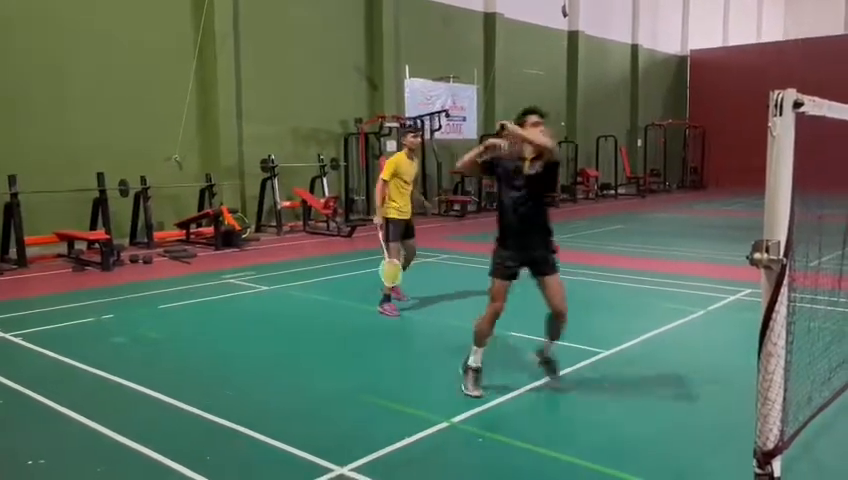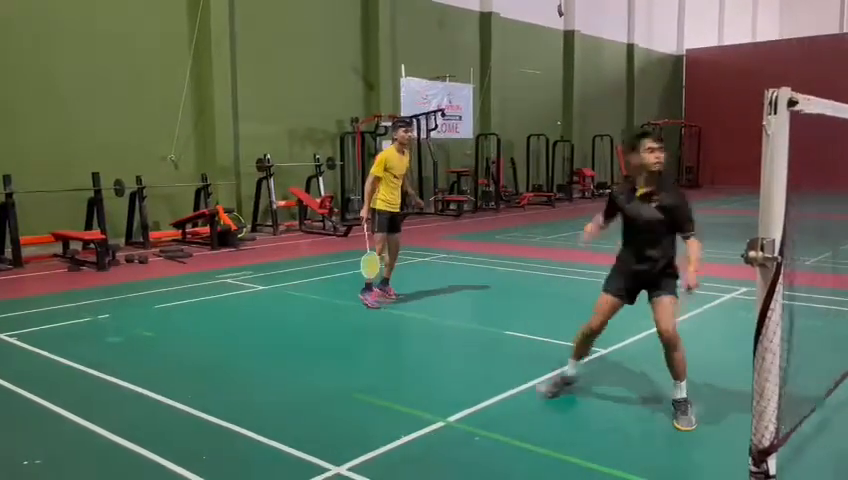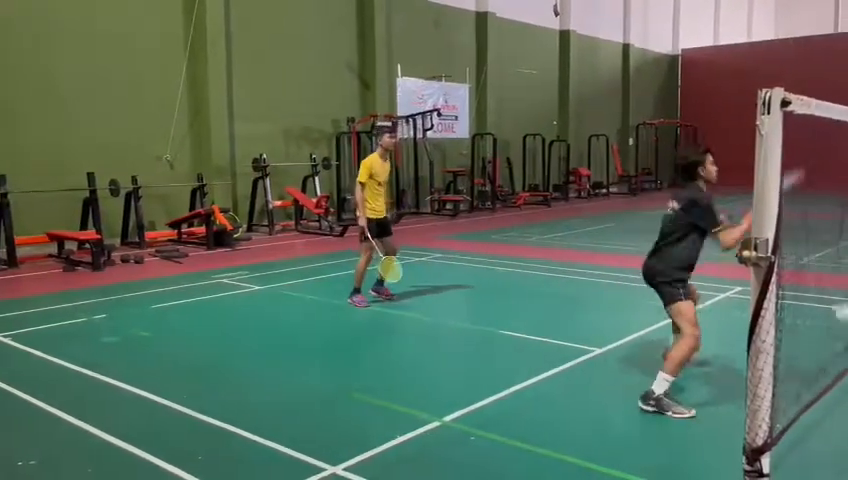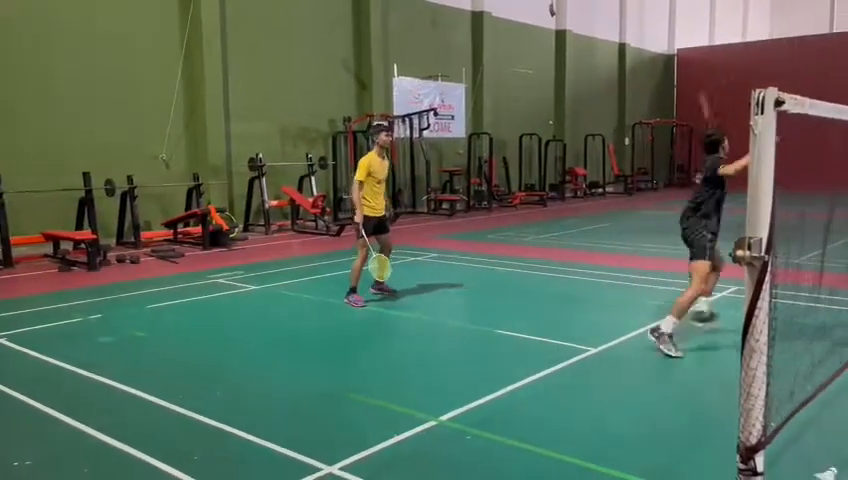
dt=0.4s
person 1, frame 1
left shoulder: (547, 159)
right shoulder: (502, 160)
left elbow: (550, 147)
right elbow: (461, 167)
left wrist: (515, 130)
right wrist: (485, 146)
left hip: (540, 246)
right hip: (508, 246)
left knee: (559, 311)
right knee: (494, 310)
left ankle: (547, 353)
right ankle: (472, 366)
person 1, frame 2
left shoulder: (673, 195)
right shoulder: (621, 192)
left elbow: (691, 240)
right elbow: (606, 217)
left wrist: (692, 269)
right wrist: (594, 226)
left hip: (662, 272)
right hip: (627, 269)
left knee: (669, 335)
right knee: (593, 327)
left ankle: (681, 400)
right ankle: (569, 375)
person 1, frame 3
left shoulder: (687, 195)
right shoulder: (699, 200)
right elbow: (727, 242)
left wrist: (717, 223)
right wrist: (747, 222)
left hip: (661, 267)
right hip: (667, 271)
left knee: (692, 301)
right knee: (692, 335)
left ankle: (676, 353)
right ankle: (655, 395)
person 1, frame 4
left shoulder: (711, 164)
right shoulder: (714, 163)
right elbow: (730, 170)
left hip: (698, 228)
right hip: (700, 231)
left knee: (717, 264)
right knee: (698, 286)
left ankle: (703, 309)
right ankle: (663, 330)
person 2, frame 1
left shoulder: (415, 161)
right shoulder: (395, 160)
right elbow: (379, 187)
left wrist: (423, 201)
right wrist: (379, 214)
left hip: (407, 215)
right hip: (392, 215)
left knee: (411, 253)
right knee: (394, 258)
left ankle: (392, 285)
right ankle: (385, 301)
person 2, frame 2
left shoulder: (406, 155)
right shoulder: (385, 155)
right elbow: (370, 181)
left wrist: (415, 197)
right wrist: (365, 207)
left hip: (395, 208)
right hip: (380, 207)
left knee: (394, 248)
right knee: (379, 248)
left ankle: (384, 284)
right ankle: (367, 290)
person 2, frame 3
left shoulder: (387, 163)
right shoulder: (369, 162)
right elbow: (359, 190)
right wrist: (362, 216)
left hip: (382, 215)
right hip: (368, 216)
left knee: (391, 251)
right knee: (367, 254)
left ankle: (379, 286)
right ankle: (355, 293)
person 2, frame 4
left shoulder: (386, 160)
right shoulder: (367, 160)
right elbow: (356, 188)
left wrist: (385, 207)
right wrist: (358, 213)
left hip: (380, 212)
right hip: (366, 214)
left knee: (387, 247)
right knee: (363, 253)
left ankle: (378, 283)
right ankle: (351, 293)
